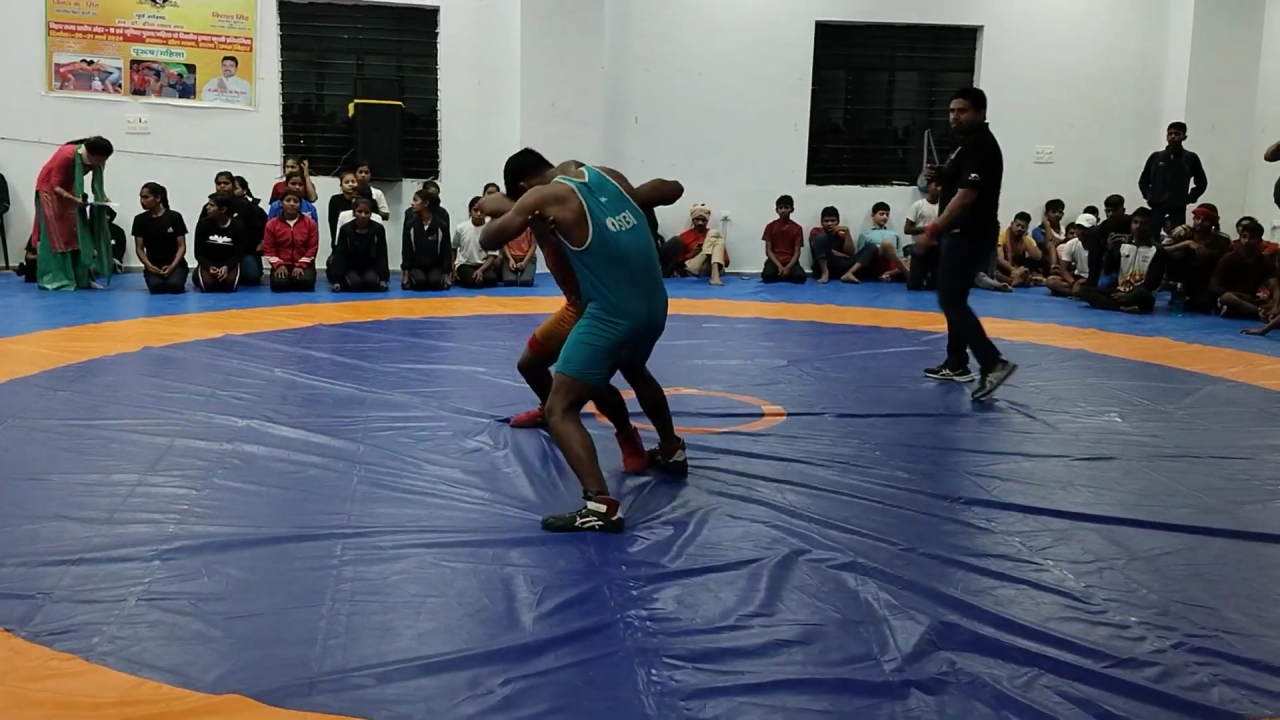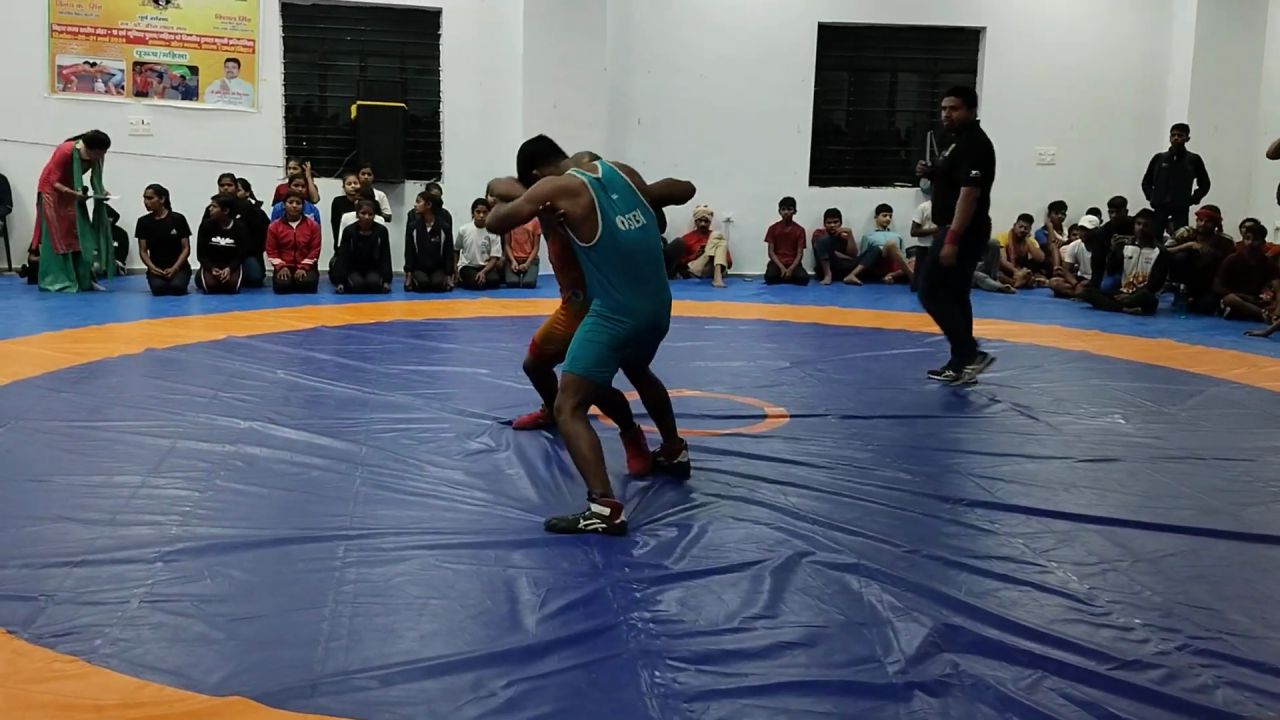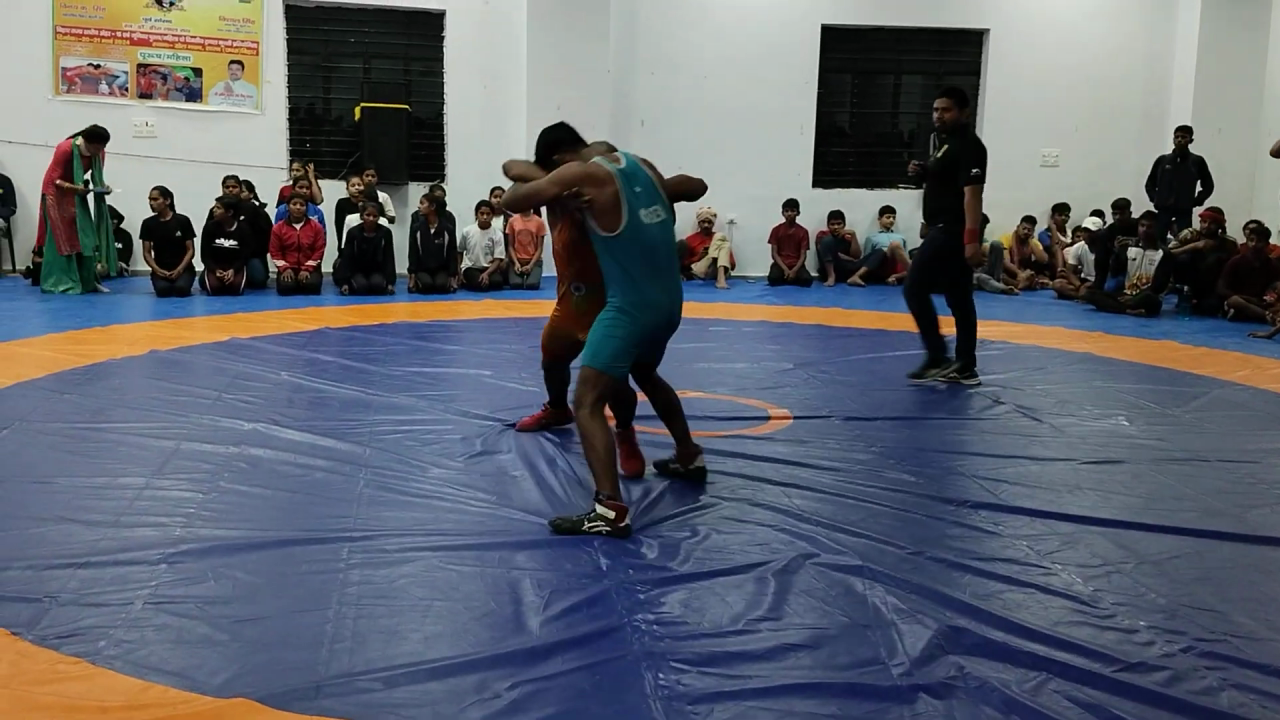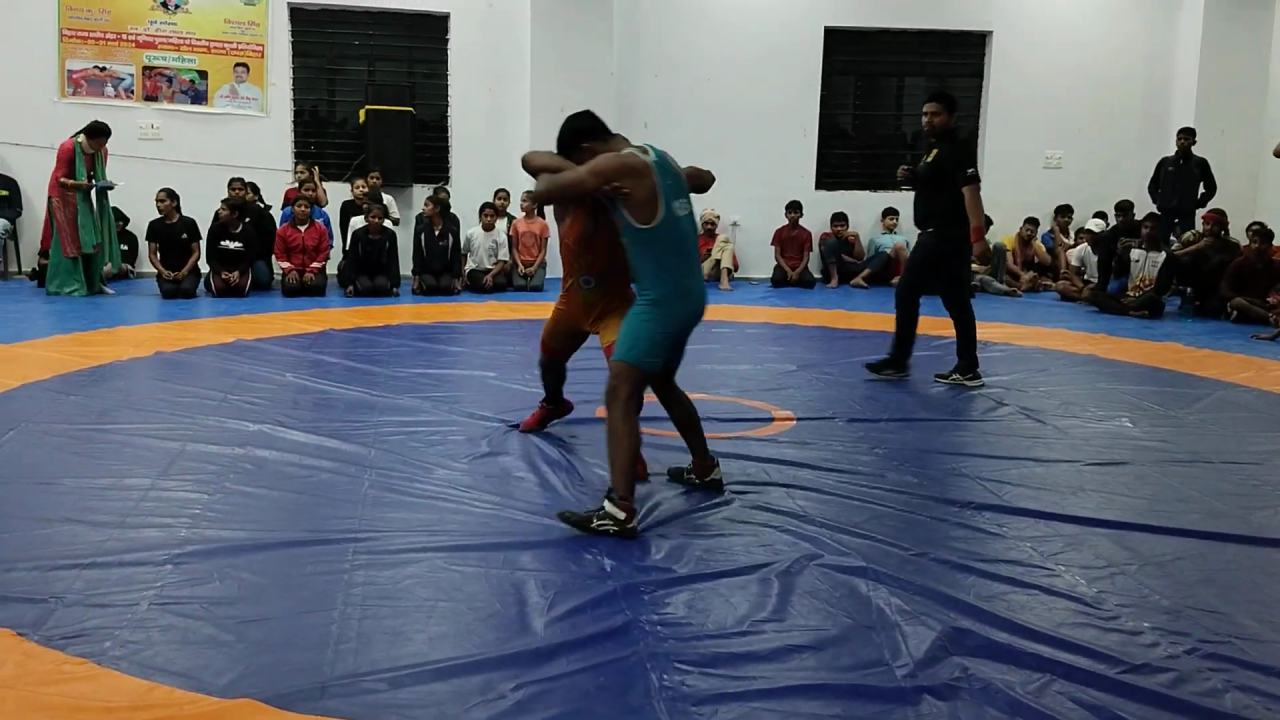
dt=0.1s
person 1, frame 1
left shoulder: (544, 197)
right shoulder: (608, 176)
left elbow: (489, 239)
right elbow: (673, 189)
left wrist: (497, 210)
left hip: (610, 315)
right hip: (654, 306)
left knee: (560, 409)
right knee: (635, 371)
left ankle: (601, 505)
right ankle: (671, 450)
person 1, frame 2
left shoulder: (556, 188)
right shoulder: (623, 172)
left elbow: (496, 223)
right elbow: (685, 189)
left wrist: (523, 200)
left hip: (614, 312)
right hip: (658, 305)
left knee: (569, 407)
right knee: (638, 372)
left ankle: (605, 507)
right ankle: (675, 452)
person 1, frame 3
left shoulder: (579, 175)
right shoulder: (639, 165)
left elbow: (514, 202)
right elbow: (696, 187)
left wrist: (527, 186)
left hip: (631, 305)
right hip: (667, 300)
left knee: (588, 402)
right knee: (645, 375)
left ankle: (609, 510)
right ankle: (689, 457)
person 1, frame 4
left shoulder: (614, 166)
right shoulder: (660, 159)
left elbow: (544, 193)
right elbow: (705, 179)
left wrist: (551, 175)
left hip: (661, 299)
right hip: (691, 295)
left knee: (620, 396)
right knee: (661, 381)
left ankle: (619, 509)
right ankle: (705, 467)
person 2, frame 1
left shoulder: (980, 146)
right shoulder: (972, 143)
left elbow: (966, 196)
left wrist: (932, 231)
right wrist: (941, 176)
left hip: (969, 235)
right hip: (969, 235)
left knee: (952, 300)
right knee: (955, 298)
left ankle: (993, 363)
right ankle: (956, 364)
person 2, frame 2
left shoulder: (974, 145)
right shoulder: (963, 141)
left elbow: (969, 195)
left wrist: (952, 239)
right wrist: (931, 173)
left hip: (962, 234)
right hip: (957, 232)
left knee: (929, 293)
right knee: (956, 294)
left ankle: (970, 354)
right ankle: (960, 364)
person 2, frame 3
left shoulder: (967, 145)
right shoulder: (947, 142)
left elbow: (972, 192)
left wrist: (972, 237)
right wrist: (922, 172)
left hip: (950, 233)
right hip: (951, 232)
left knee: (915, 289)
right knee: (959, 299)
left ankle: (938, 357)
right ankle: (965, 367)
person 2, frame 4
left shoulder: (956, 149)
right shoulder: (936, 146)
left elbow: (970, 192)
left wrist: (977, 235)
right wrist: (911, 176)
left hip: (940, 236)
right hip: (938, 235)
left knee: (906, 294)
right knee: (957, 302)
left ankle: (897, 362)
right ankle: (967, 368)
person 3, frame 1
left shoulder: (97, 160)
right shoulder: (66, 155)
left elbow: (97, 184)
right elbow: (55, 186)
left wrist: (102, 196)
right wrist: (75, 200)
left hip: (72, 191)
right hip: (49, 189)
left knee: (79, 233)
right knee: (57, 237)
left ankle: (82, 278)
right ankle: (56, 280)
person 3, frame 2
left shoulder: (96, 156)
right shoulder: (65, 151)
left elbow: (96, 180)
right elbow: (54, 182)
left wrist: (102, 191)
right wrist: (74, 193)
left hip: (73, 191)
right hip: (52, 191)
left knee: (81, 234)
right knee: (58, 237)
left ankle: (84, 279)
right ankle: (57, 281)
person 3, frame 3
left shoulder: (98, 153)
right shoulder: (65, 149)
left elbow: (97, 177)
right elbow: (55, 180)
left wrist: (103, 187)
right wrist: (75, 188)
left hip: (77, 195)
right hip: (56, 194)
left knee: (86, 237)
right knee: (62, 239)
left ankle: (88, 281)
right ankle: (61, 283)
person 3, frame 4
left shoulder: (101, 150)
right shoulder: (68, 148)
left elbow: (99, 175)
right elbow: (59, 178)
left wrist: (106, 183)
right wrist: (78, 184)
left hip: (83, 195)
right hip: (62, 195)
left knee: (90, 238)
right knee: (68, 241)
left ankle: (93, 283)
right ankle: (66, 284)
